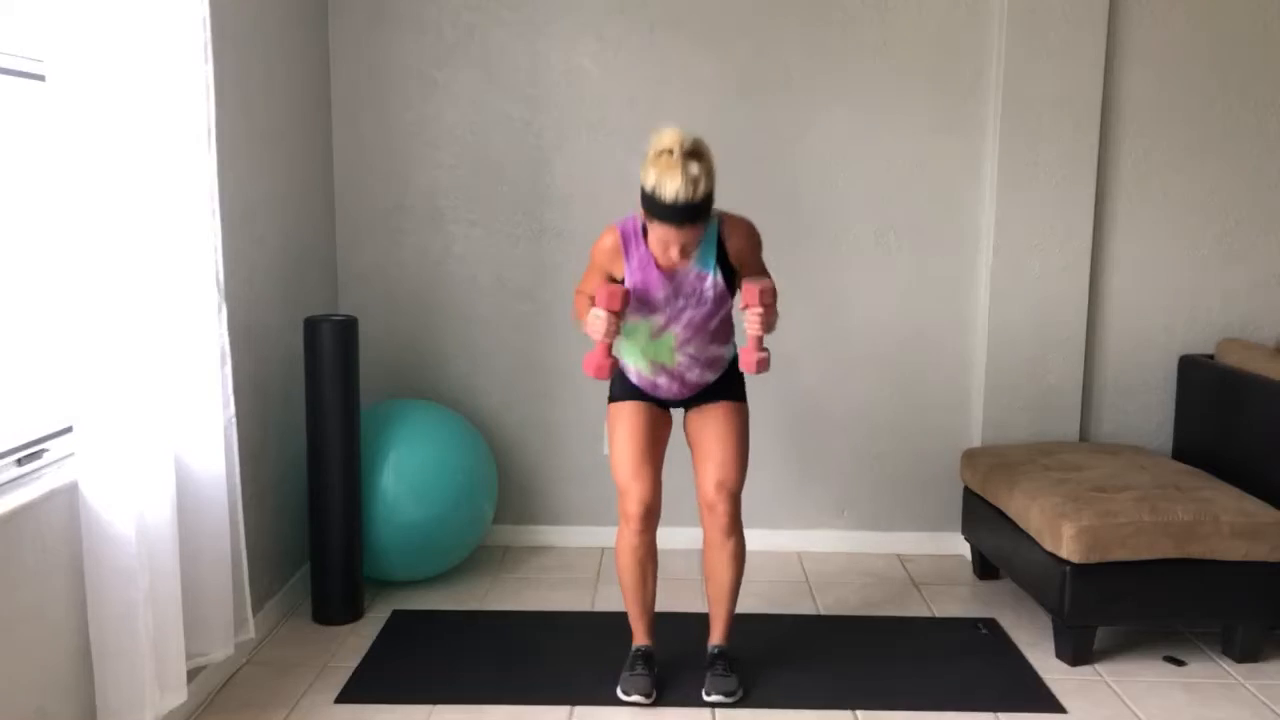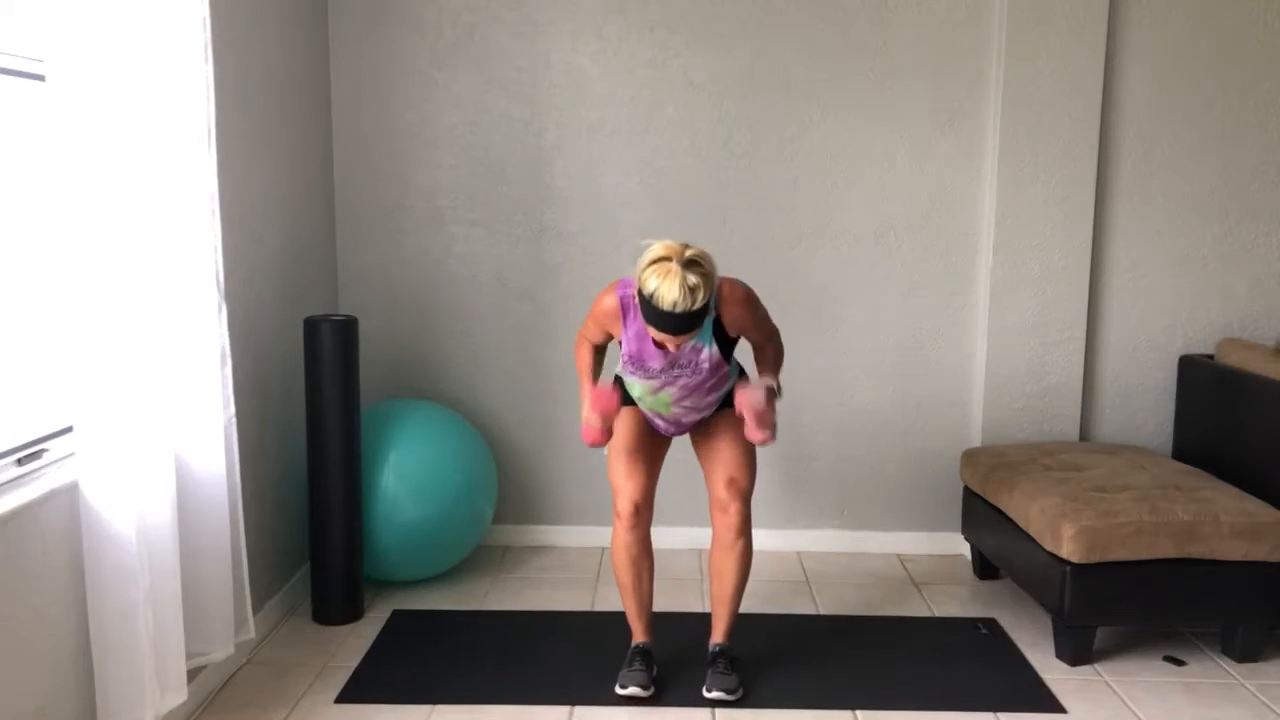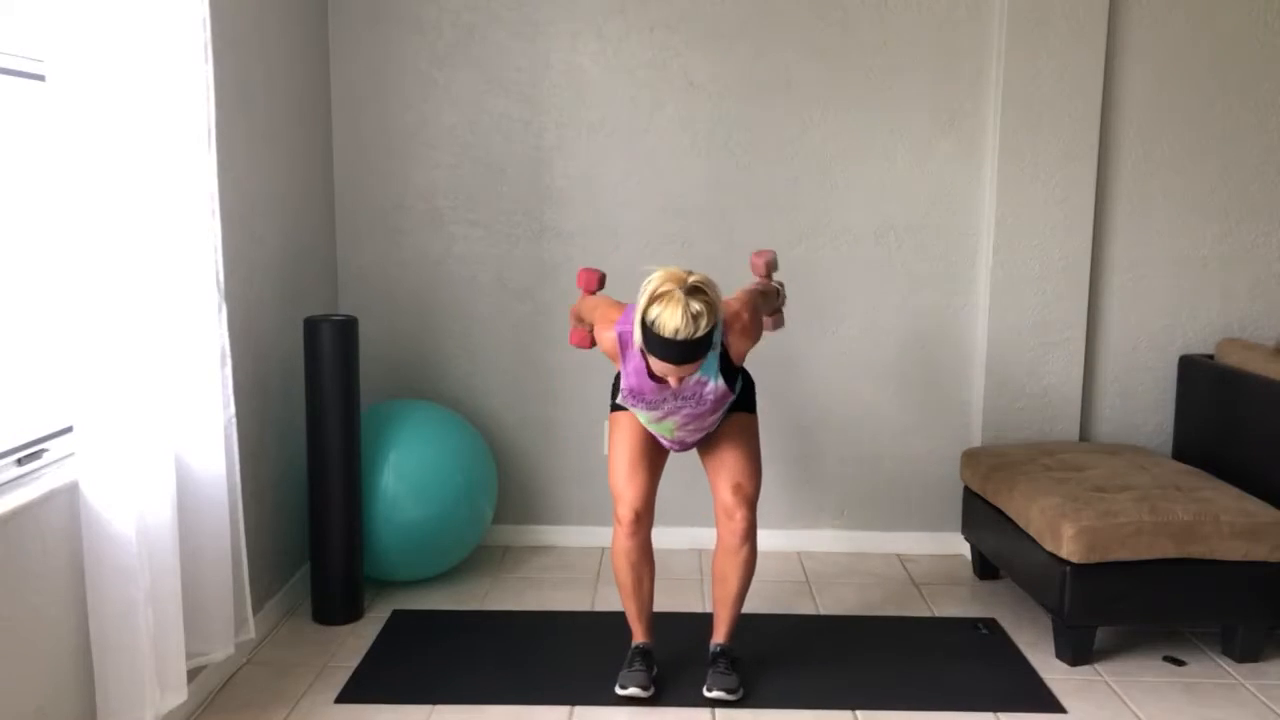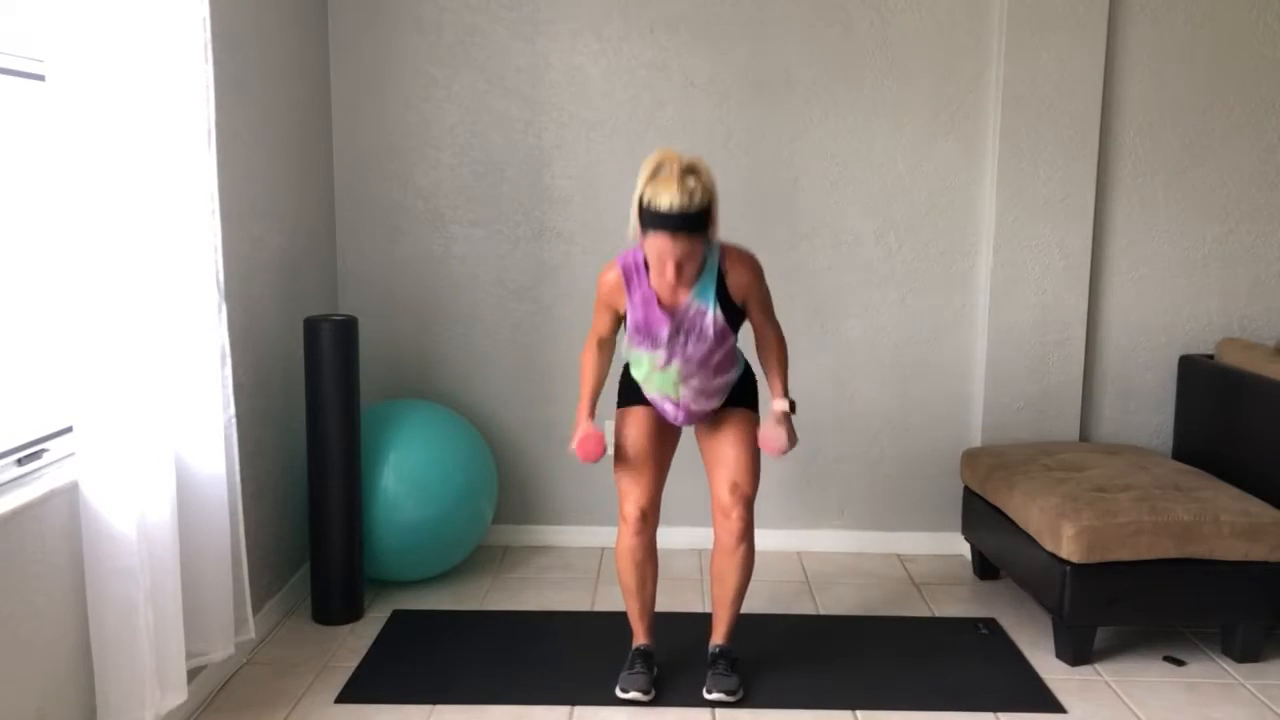
dt=0.5s
person 1, frame 1
left shoulder: (737, 236)
right shoulder: (615, 244)
left elbow: (760, 286)
right elbow: (583, 295)
left wrist: (765, 312)
right wrist: (591, 318)
left hip: (714, 382)
right hip: (638, 382)
left knee: (721, 505)
right knee: (637, 510)
left ankle: (718, 647)
right ankle: (641, 648)
person 1, frame 2
left shoulder: (734, 300)
right shoulder: (614, 303)
left elbow: (768, 340)
right elbow: (589, 343)
left wrist: (768, 390)
right wrist: (588, 392)
left hip: (719, 402)
right hip: (640, 401)
left knee: (733, 509)
right knee: (630, 510)
left ankle: (720, 647)
right ankle: (640, 646)
person 1, frame 3
left shoulder: (738, 325)
right shoulder: (614, 331)
left elbow: (766, 294)
right elbow: (582, 309)
left wrist: (774, 297)
right wrist: (581, 313)
left hip: (725, 408)
right hip: (639, 410)
left knee: (739, 516)
right knee: (630, 516)
left ankle: (721, 647)
right ankle: (640, 646)
person 1, frame 4
left shoulder: (738, 270)
right shoulder: (618, 277)
left elbow: (768, 333)
right elbow: (599, 340)
left wrist: (778, 405)
right wrist: (585, 413)
left hip: (726, 398)
right hip: (648, 397)
left knee: (735, 512)
right knee: (637, 514)
left ankle: (721, 648)
right ankle: (641, 646)
